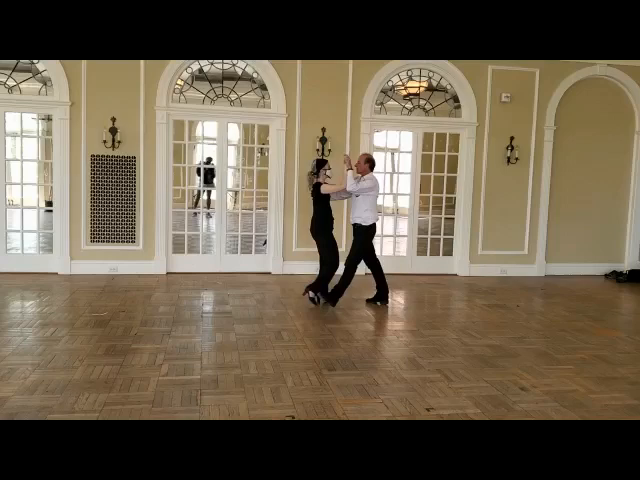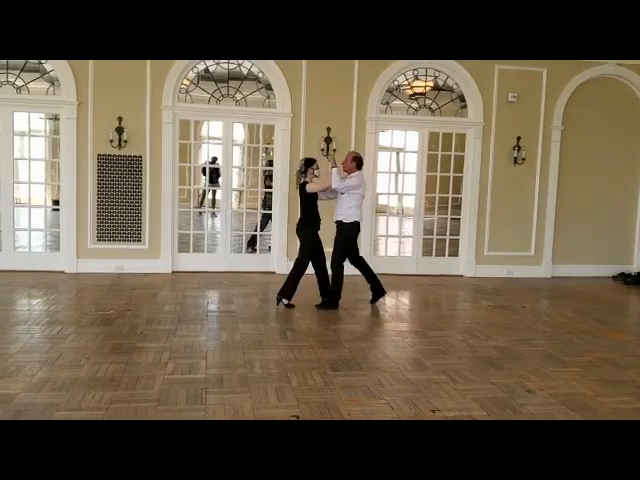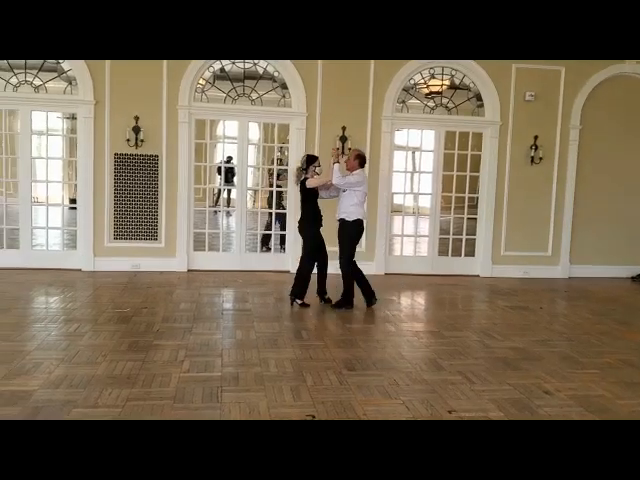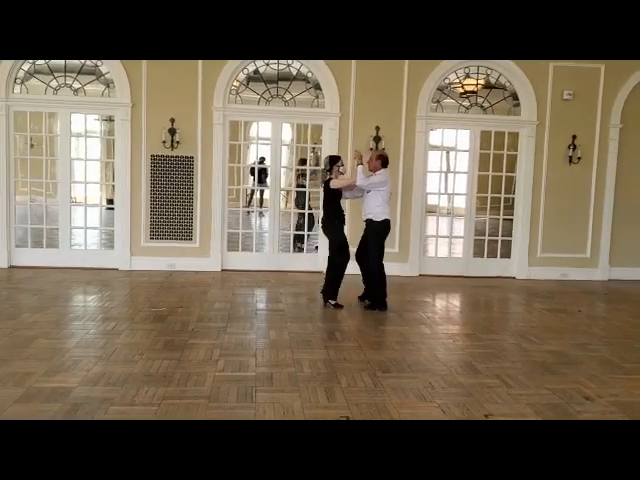
dt=0.3s
person 1, frame 1
left shoulder: (371, 182)
right shoulder: (359, 181)
left elbow: (351, 188)
right elbow: (347, 191)
left wrist: (348, 168)
left hip: (365, 228)
right hip: (361, 227)
left knee: (351, 262)
right knee: (371, 261)
left ankle: (334, 296)
right ankle: (382, 294)
person 1, frame 2
left shoulder: (357, 180)
right shoulder: (348, 179)
left elbow: (336, 185)
right elbow: (334, 190)
left wrist: (333, 166)
left hip: (348, 226)
right hip: (346, 225)
left knee: (337, 262)
right knee: (356, 259)
left ankle: (333, 300)
right ankle: (377, 289)
person 1, frame 3
left shoulder: (359, 178)
right shoulder: (351, 178)
left elbow: (337, 182)
right elbow: (335, 189)
left wrist: (336, 162)
left hip: (352, 224)
right hip: (347, 224)
left knee: (345, 262)
right knee: (347, 261)
left ankle: (347, 299)
right ankle: (368, 293)
person 1, frame 4
left shoulder: (382, 178)
right shoulder: (374, 178)
left elbow: (360, 183)
right elbow: (358, 189)
left wrist: (359, 163)
left hip: (379, 224)
right hip: (373, 224)
left knee: (375, 262)
right knee: (361, 256)
left ankle: (380, 301)
right ankle: (371, 291)
person 2, frame 1
left shoulder: (319, 186)
right shoulder: (320, 187)
left elbow: (336, 193)
right elbow: (343, 187)
left hip: (321, 227)
right hip: (321, 228)
left knee: (327, 261)
right knee: (332, 261)
left ankle: (320, 293)
right ankle: (314, 290)
person 2, frame 2
left shoulder: (310, 186)
right shoulder: (305, 186)
left elbow: (326, 192)
right elbow: (327, 186)
left hip: (310, 228)
right hip: (306, 229)
left knee: (320, 262)
right knee: (302, 263)
left ankle: (326, 295)
right ankle: (283, 295)
person 2, frame 3
left shoulder: (313, 183)
right shoulder: (307, 182)
left elbow: (327, 188)
right elbow: (327, 181)
left hip: (312, 225)
right hip: (308, 225)
left knee: (322, 258)
right knee: (308, 260)
left ankle: (322, 294)
right ankle: (296, 296)
person 2, frame 4
left shoulder: (336, 183)
right shoulder: (330, 182)
left elbow: (351, 189)
right elbow: (352, 181)
left hip: (335, 224)
right hip: (332, 224)
left knee: (343, 257)
right knee: (336, 259)
left ankle: (328, 290)
right ankle: (330, 297)
